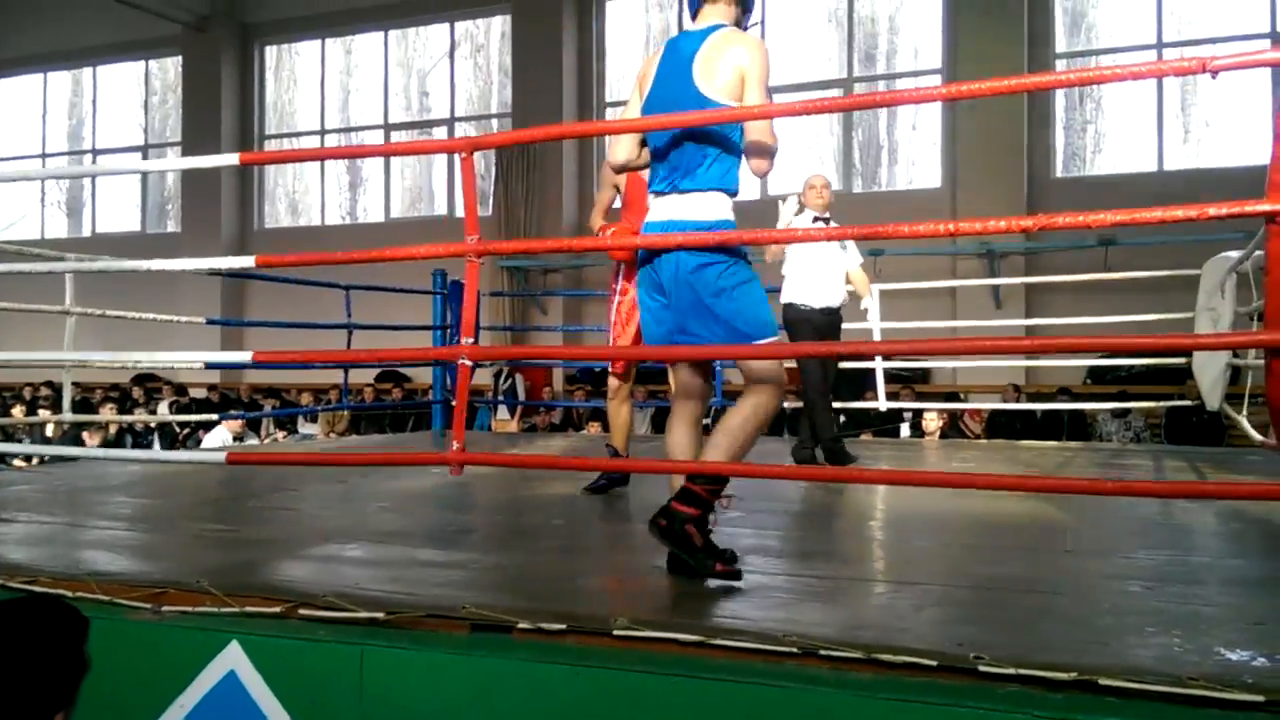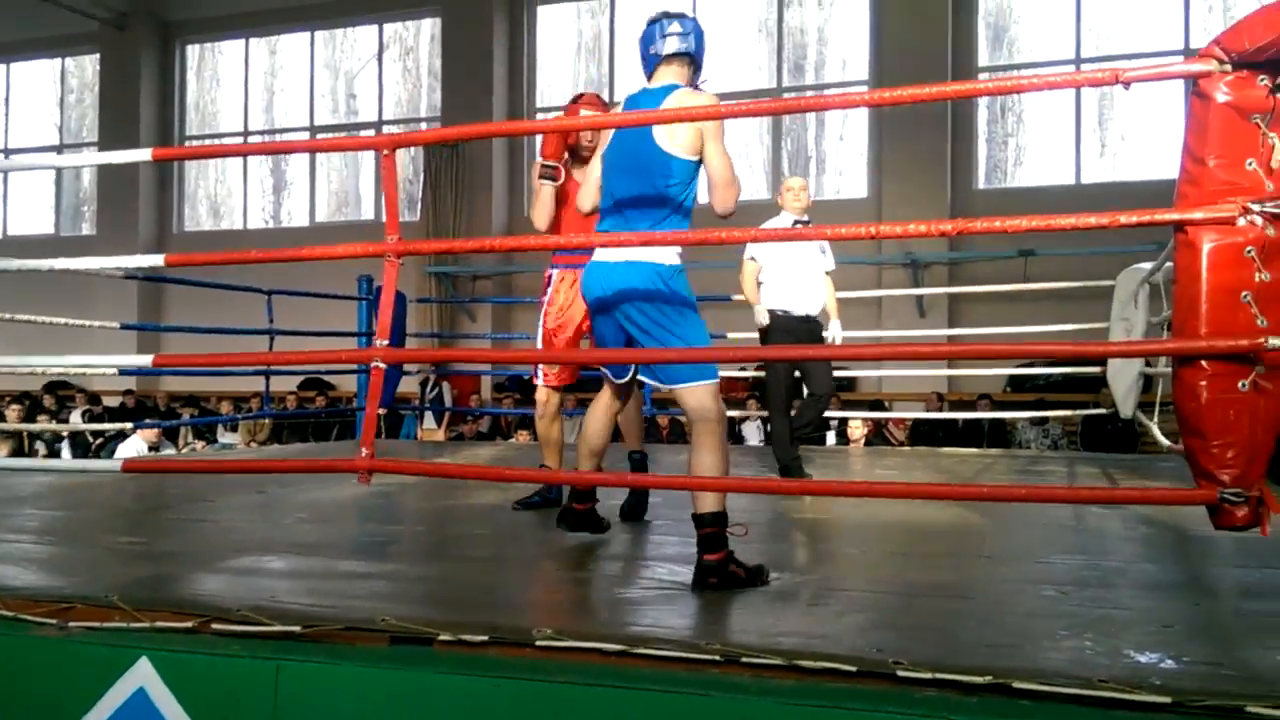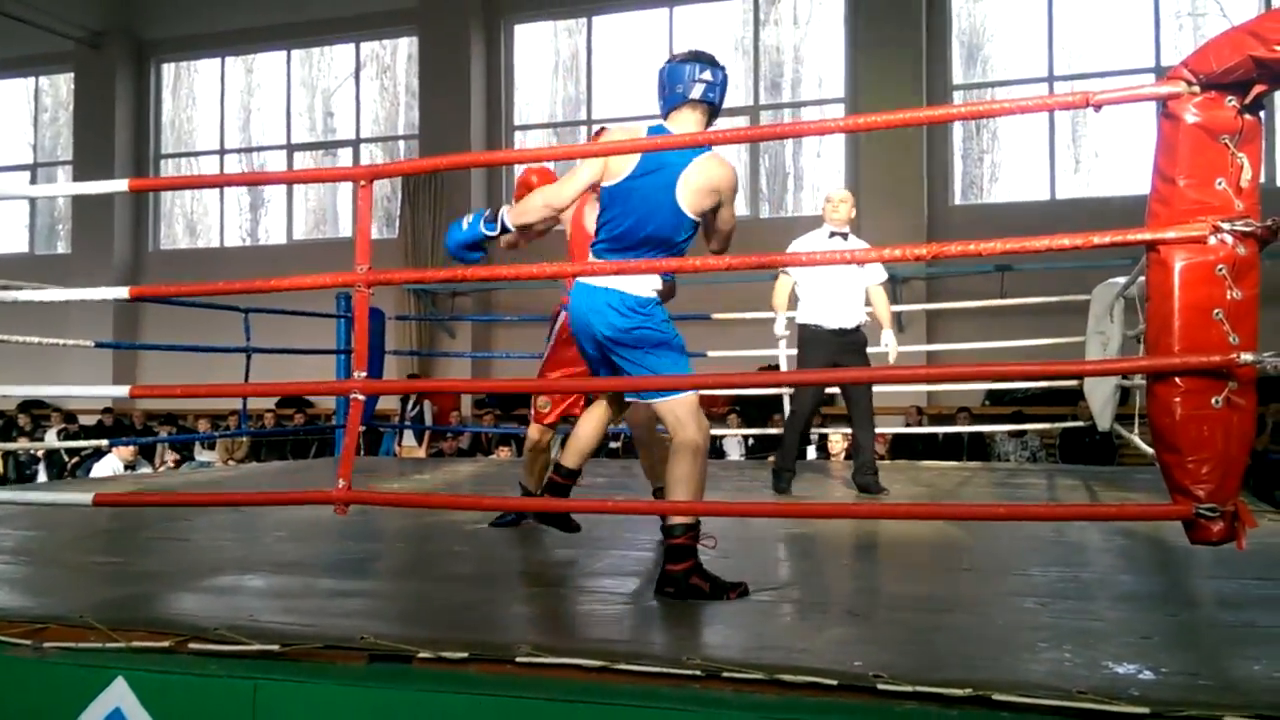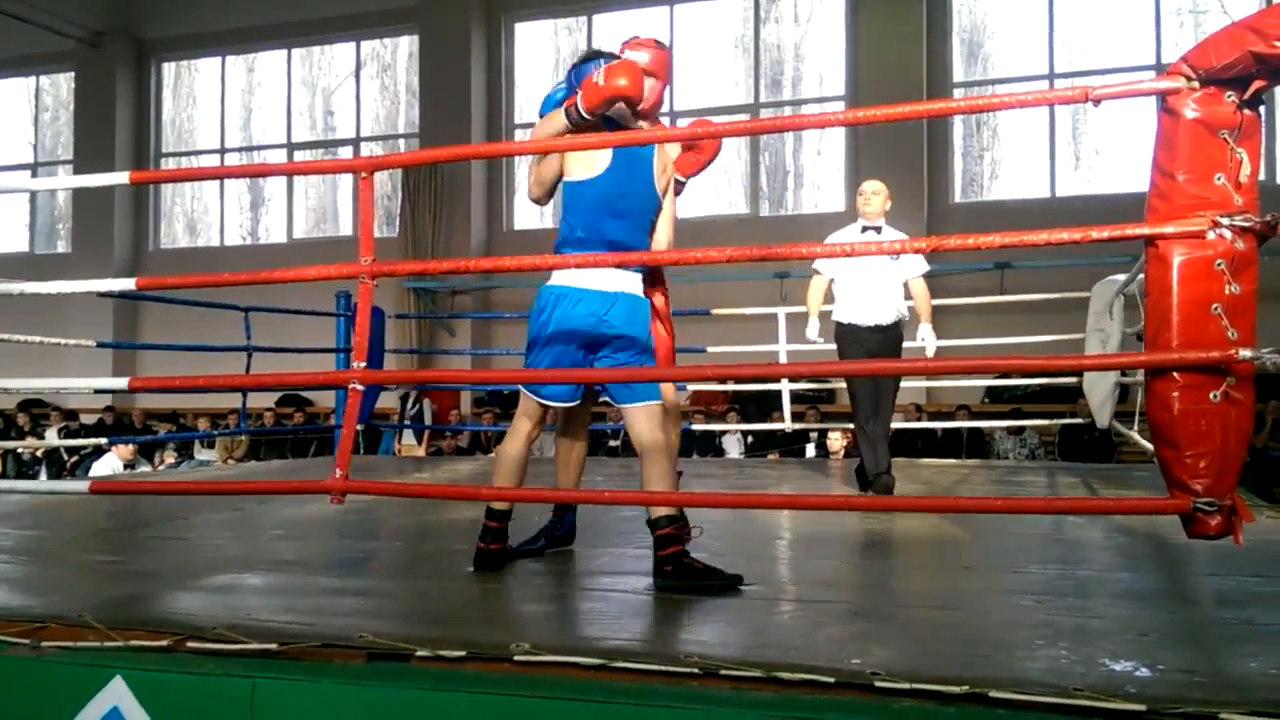
dt=0.5s
person 1, frame 1
left shoulder: (657, 60)
right shoulder: (745, 50)
left elbow: (622, 156)
right elbow: (762, 155)
right wrist: (758, 141)
left hip: (657, 232)
right hip: (707, 229)
left knee: (691, 391)
right knee: (766, 381)
left ankle: (687, 526)
right ankle: (683, 507)
person 1, frame 2
left shoulder: (619, 115)
right shoulder: (701, 105)
left elbow: (586, 200)
right elbow: (725, 202)
left hip: (601, 270)
right hip: (652, 272)
left knee: (617, 387)
right knee: (706, 415)
left ankle: (579, 502)
right ankle: (714, 557)
person 1, frame 3
left shoulder: (621, 141)
right shoulder: (718, 172)
left elbow: (552, 200)
right elbow: (720, 244)
left wrist: (491, 222)
left hip: (590, 298)
right hip: (633, 307)
left knee: (611, 401)
right knee: (691, 435)
left ankle: (554, 491)
right ankle: (680, 567)
person 1, frame 4
left shoulder: (569, 136)
right shoulder: (661, 152)
left elbow: (537, 190)
right elbow: (660, 248)
left wrist: (573, 112)
left hip: (563, 298)
right hip: (624, 305)
left knee: (527, 419)
right knee: (652, 439)
left ankle: (492, 541)
right ankle: (672, 557)
person 2, frame 1
right shoulder: (617, 167)
right elbow: (596, 219)
right wrist: (607, 236)
right hip: (633, 275)
right knee: (616, 380)
right ankle: (617, 464)
person 2, frame 2
right shoulder: (549, 167)
right elbow: (541, 223)
right wrist: (549, 161)
right hip: (563, 285)
right knee: (546, 395)
left ankle: (637, 472)
right ankle: (552, 484)
person 2, frame 3
right shoulder: (575, 205)
left elbow: (665, 281)
right elbow: (517, 238)
right hip: (577, 327)
left knee: (639, 416)
right knee: (541, 428)
right ankle: (530, 498)
person 2, frame 4
left shoulder: (669, 141)
right shoulder: (590, 135)
right elbow: (538, 193)
left wrist: (679, 175)
left hip: (642, 281)
left knee: (665, 397)
right knee: (573, 400)
right ankle: (563, 519)
person 3, frame 1
left shoulder: (841, 235)
right shoulder: (791, 228)
left elbow: (855, 272)
right elbow: (769, 256)
left wrist: (867, 295)
right wrist: (782, 224)
left hip: (831, 316)
right hip: (800, 313)
left knee: (824, 381)
right knee: (813, 378)
left ankle: (805, 448)
right ankle: (832, 445)
person 3, frame 2
left shoulder: (818, 237)
right shoulder: (767, 232)
left elbow: (825, 281)
right elbow: (748, 274)
left wrist: (834, 319)
right wrist: (757, 306)
left hip: (809, 324)
right hip: (778, 321)
left knee: (823, 388)
right knee: (780, 393)
left ankle: (787, 439)
right ankle: (787, 461)
person 3, frame 3
left shoulder: (863, 251)
right shoulder: (804, 245)
left elbow: (876, 292)
right elbow: (783, 283)
left wrist: (887, 329)
right wrist: (780, 315)
left hip: (852, 337)
right hip: (815, 335)
left knee: (861, 404)
right knee: (806, 402)
left ankle: (865, 475)
right ankle: (784, 470)
person 3, frame 4
left shoulder: (902, 242)
right shoulder: (838, 240)
left elbow: (918, 286)
right elbow: (819, 281)
left wrist: (925, 323)
right wrist: (813, 317)
left hip: (889, 333)
right hip: (852, 333)
left knee: (882, 408)
right knee: (865, 406)
left ankle: (870, 471)
right ankle: (880, 475)
